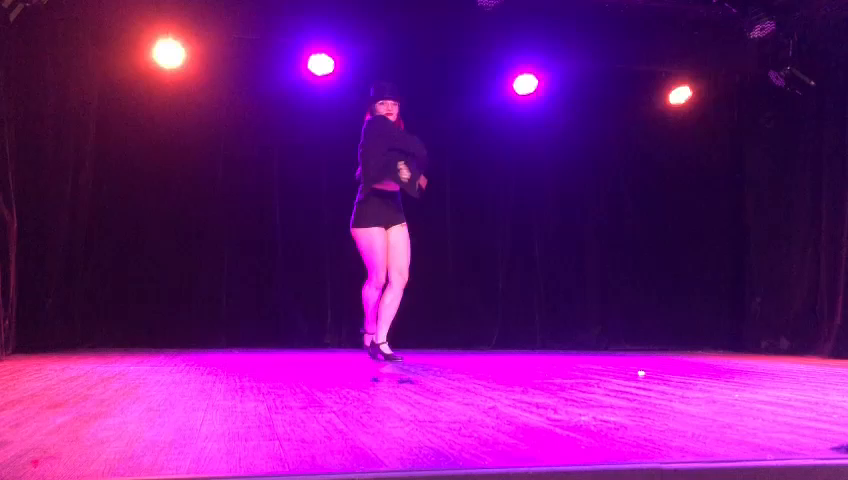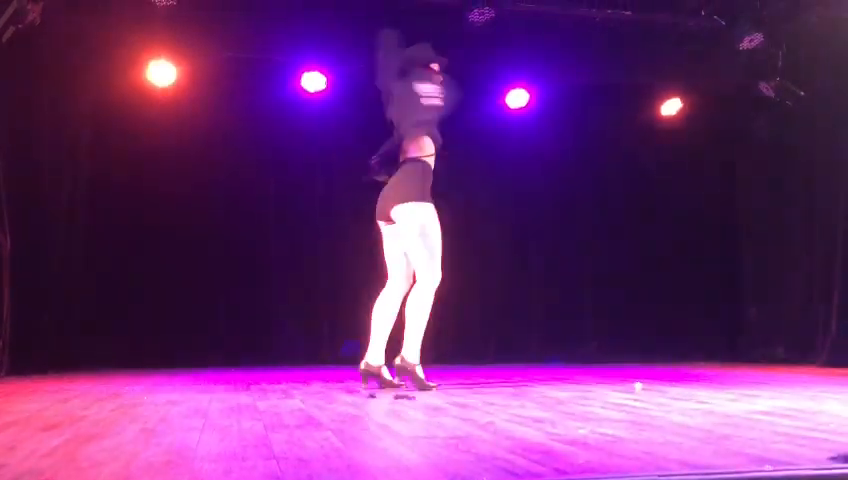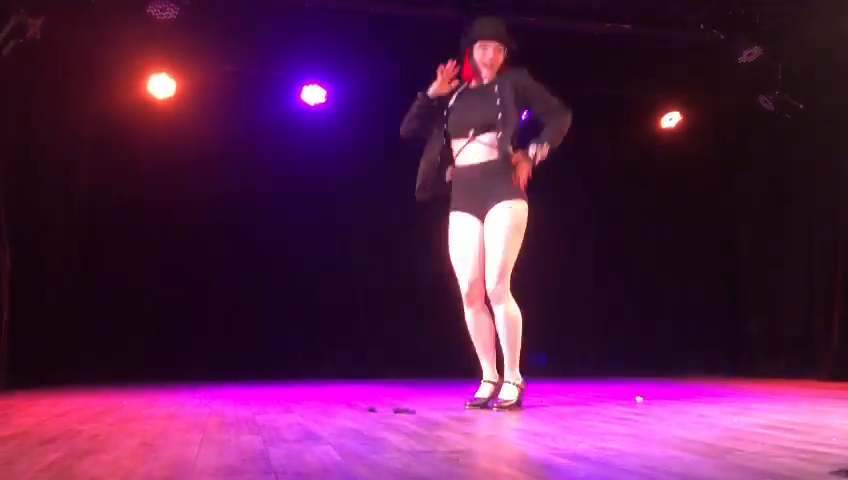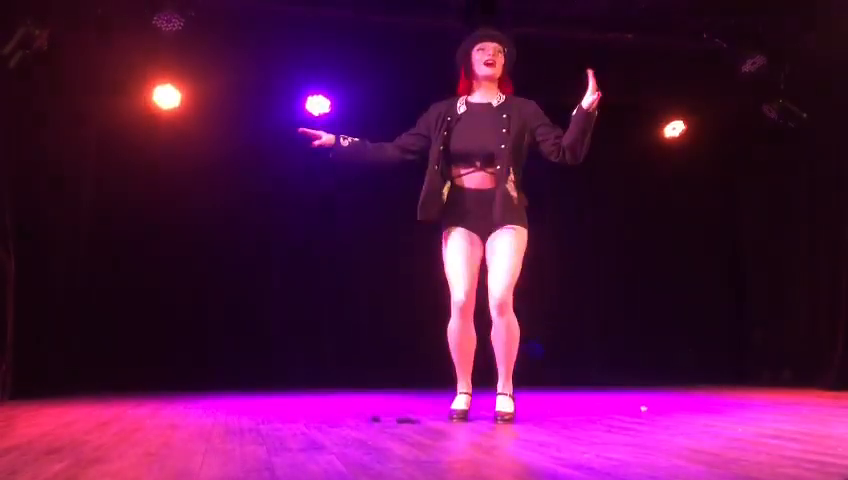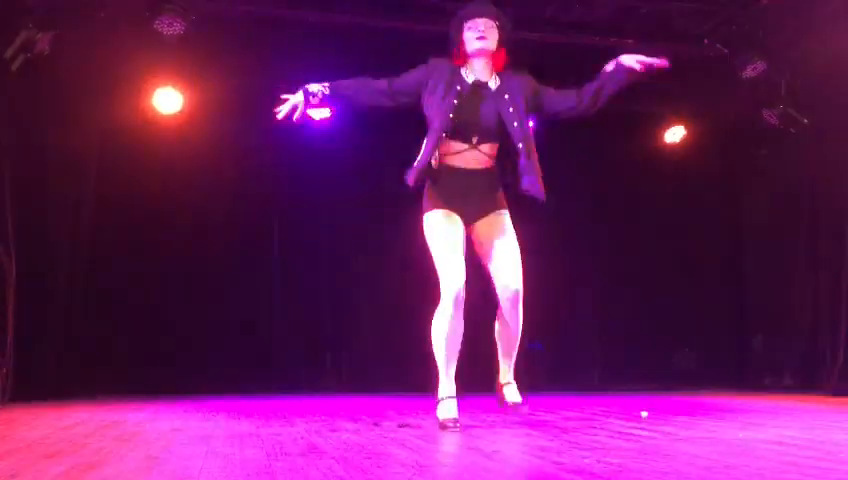
dt=1s
person 1, frame 1
left shoulder: (393, 137)
right shoulder: (375, 127)
right elbow: (417, 150)
left wrist: (411, 173)
right wrist: (416, 174)
left hip: (393, 212)
right hip: (370, 213)
left knee: (399, 278)
right knee: (377, 277)
left ankle: (380, 340)
right ankle: (369, 333)
person 1, frame 2
right shoulder: (406, 91)
right elbow: (388, 43)
left hip: (394, 199)
right hip: (411, 194)
left knee: (397, 284)
right knee: (430, 276)
left ankle: (374, 360)
right ankle: (409, 358)
person 1, frame 3
left shoulder: (514, 83)
right shoulder: (451, 96)
left elbow: (560, 116)
right elbow: (409, 131)
left wrist: (535, 153)
right wrist: (432, 97)
left hip: (502, 192)
right hip: (463, 199)
left knee: (496, 286)
right knee: (469, 291)
left ankle: (512, 379)
right ankle: (489, 377)
person 1, frame 4
left shoulder: (522, 111)
right shoulder: (444, 113)
left elbow: (567, 153)
right elbow: (396, 150)
left wrist: (586, 111)
right wrist: (339, 142)
left hip: (504, 217)
right hip: (460, 217)
left knee: (500, 301)
right knee: (461, 303)
left ankle: (504, 390)
right ankle: (463, 390)
person 1, frame 5
left shoulder: (518, 85)
right shoulder: (439, 74)
left elbow: (576, 104)
right elbow: (381, 91)
left wrist: (619, 68)
right wrist: (314, 93)
left hip: (489, 201)
right hip: (444, 196)
left knee: (511, 292)
right knee: (454, 291)
left ankle: (506, 378)
right ankle: (447, 396)
